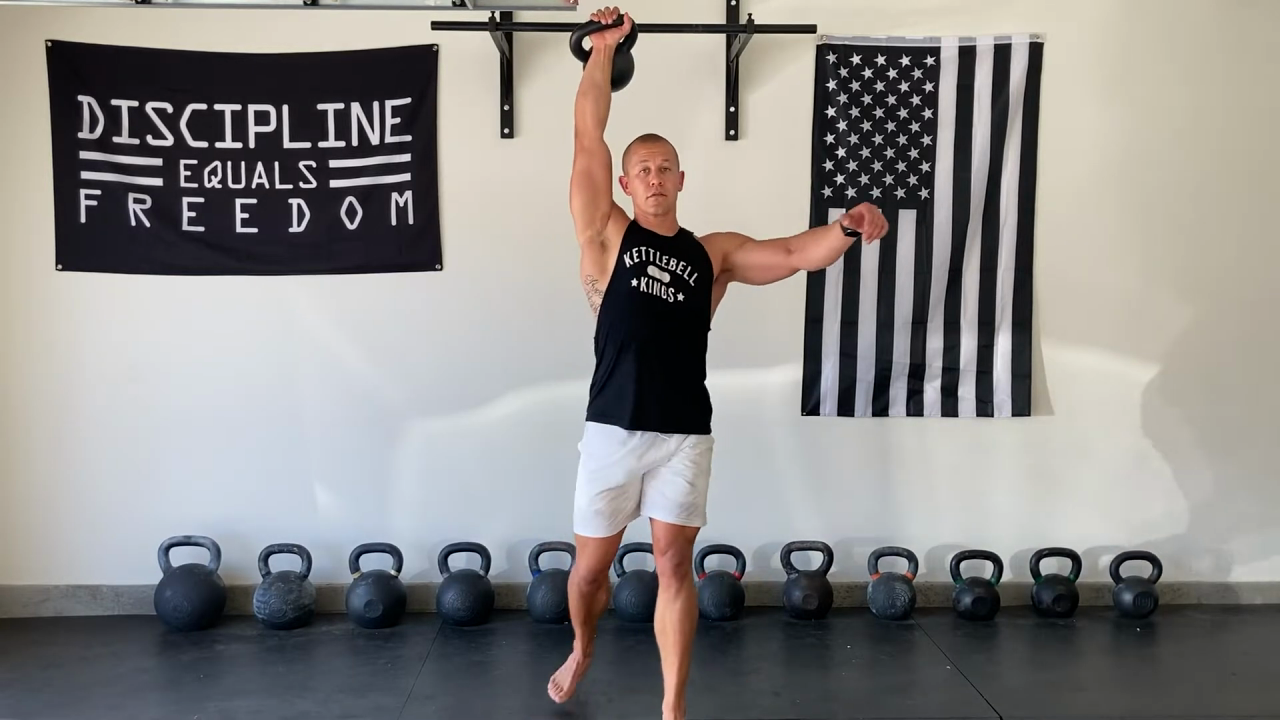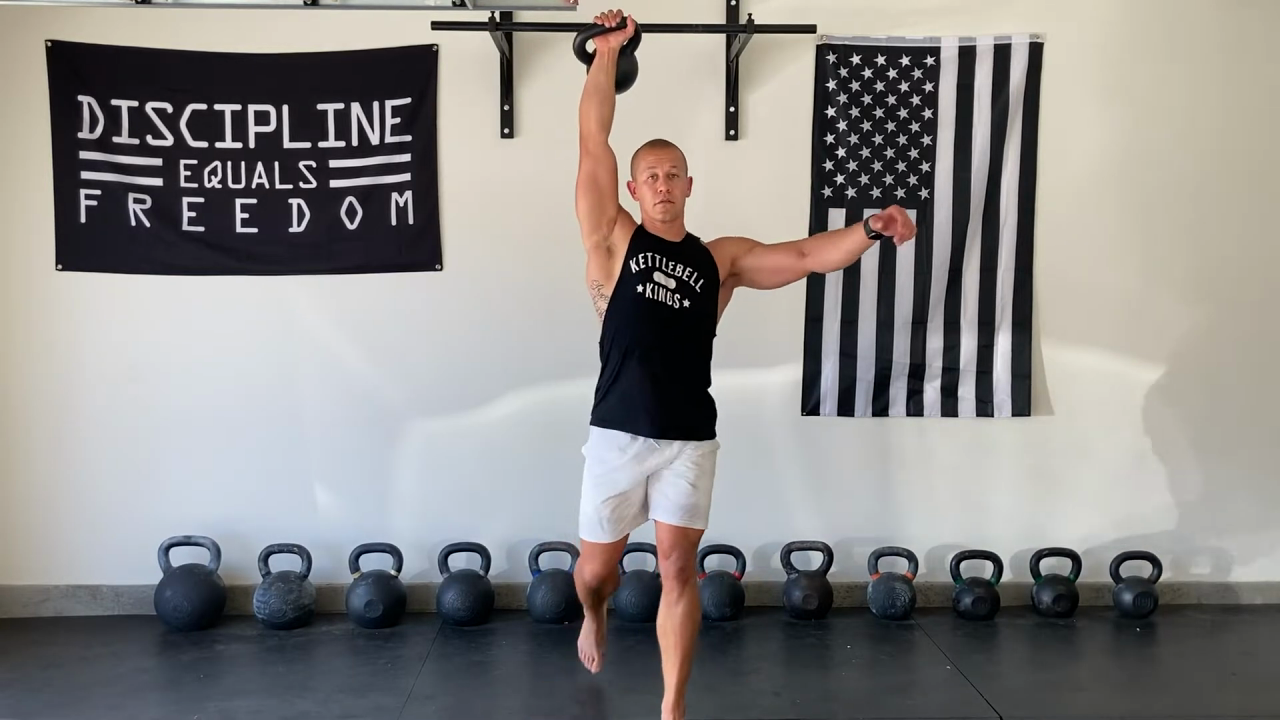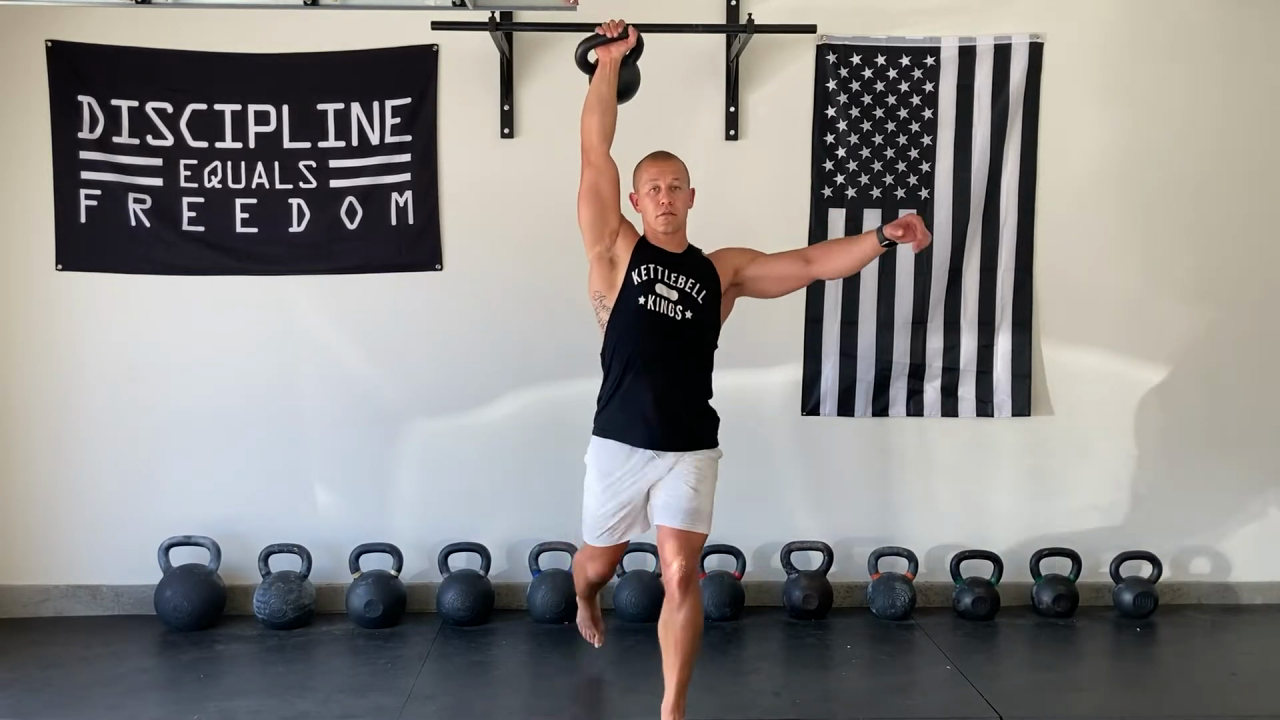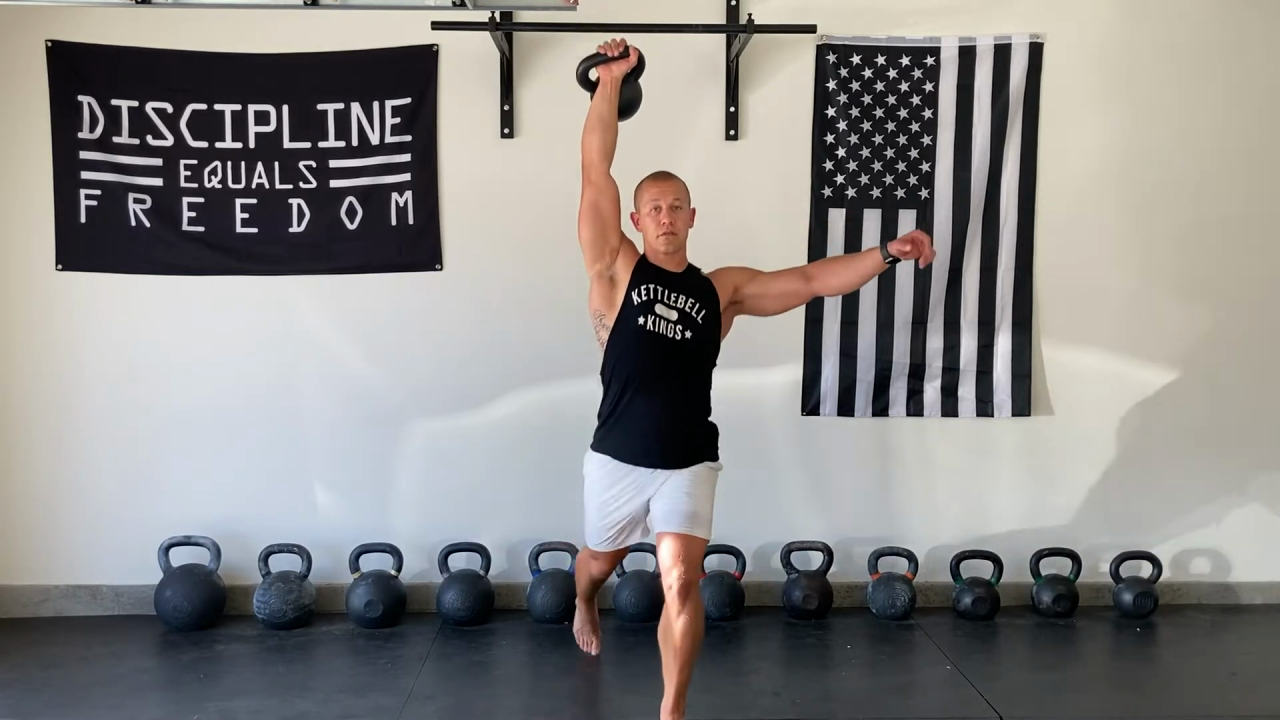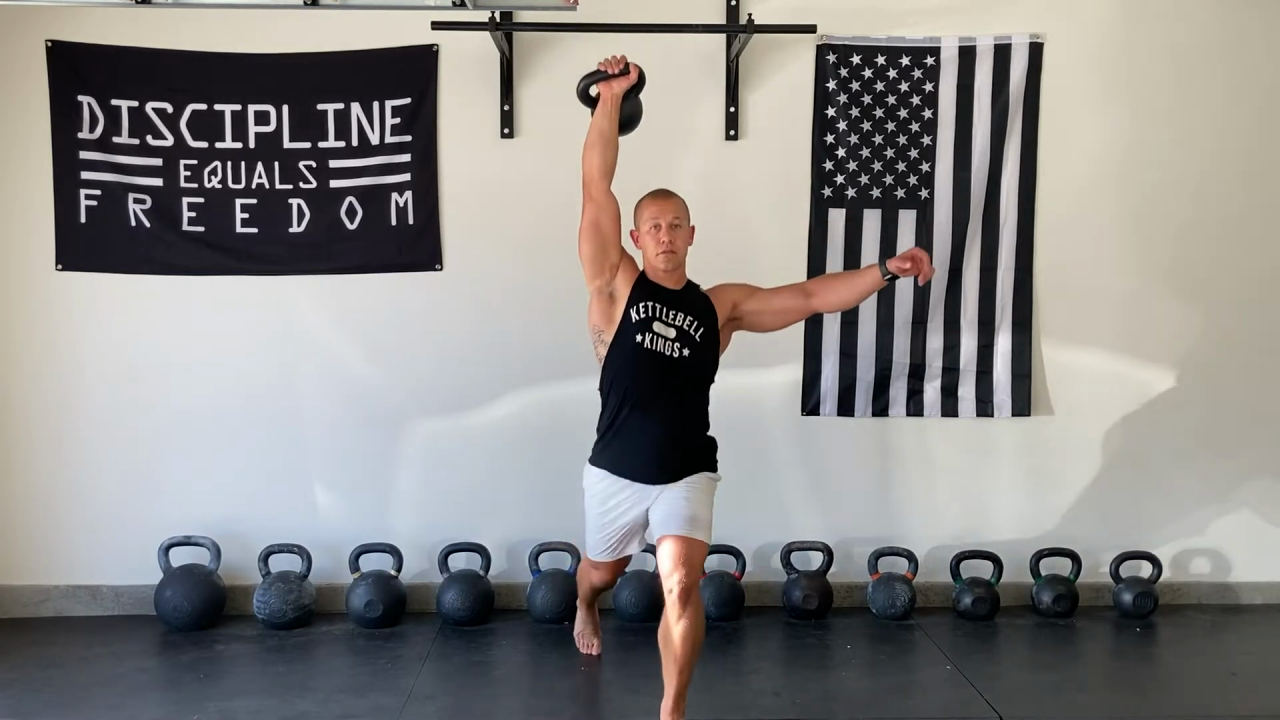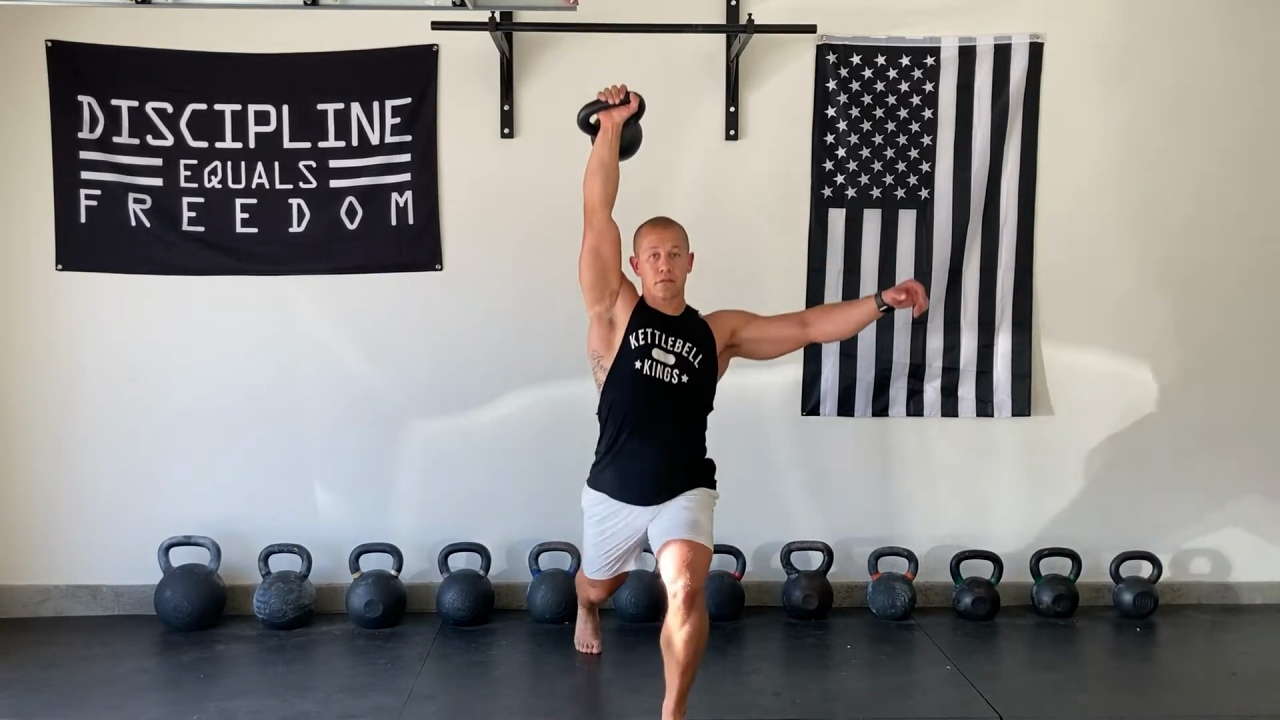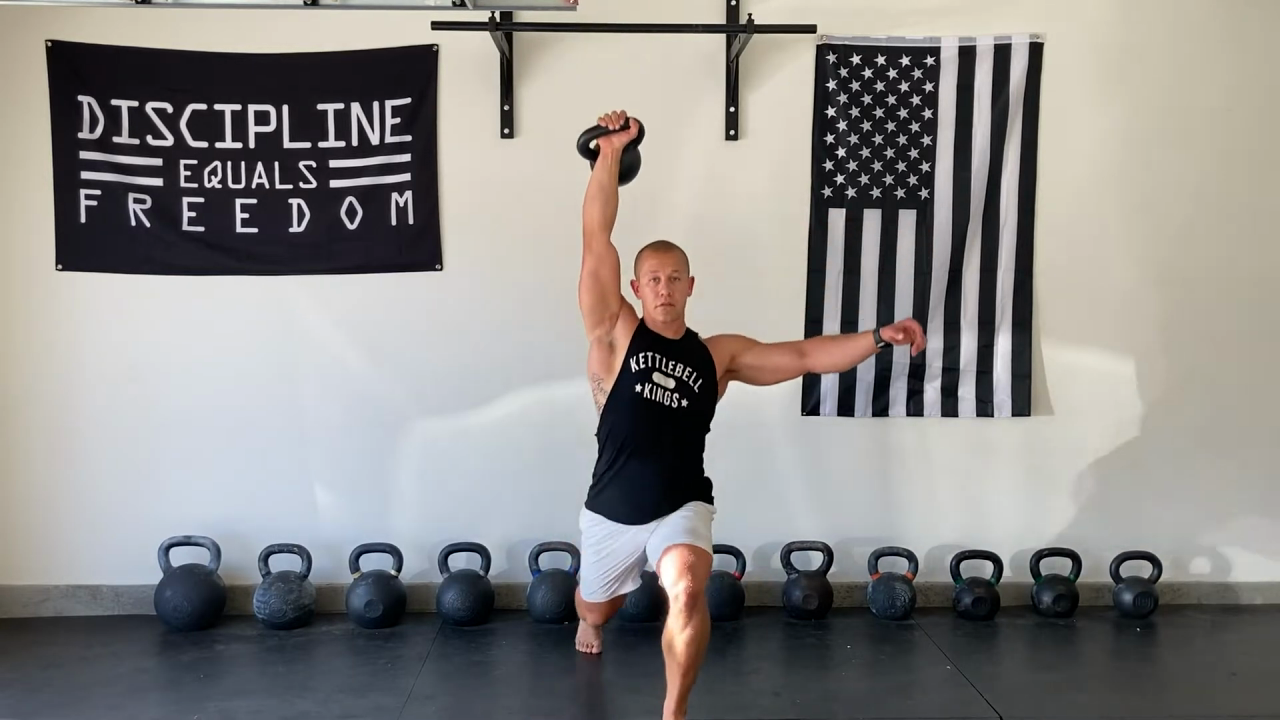
dt=0.1s
person 1, frame 1
left shoulder: (714, 253)
right shoulder: (605, 235)
left elbow: (796, 253)
right elbow: (588, 139)
left wrist: (847, 227)
left hip: (683, 433)
right hip: (612, 428)
left knee: (674, 569)
right knee: (592, 560)
right ankle: (580, 650)
person 1, frame 2
left shoulder: (722, 258)
right shoulder: (612, 240)
left elbow: (807, 257)
right elbow: (592, 144)
left wrist: (870, 229)
right wrist: (608, 52)
left hip: (689, 438)
right hip: (618, 431)
left knee: (677, 573)
right knee: (598, 562)
right ankle: (592, 621)
person 1, frame 3
left shoulder: (722, 270)
right shoulder: (614, 251)
left elbow: (813, 263)
right elbow: (594, 155)
left wrist: (883, 237)
right wrist: (609, 63)
left hip: (689, 449)
right hip: (619, 442)
left knee: (681, 577)
right knee: (598, 561)
right ankle: (586, 605)
person 1, frame 4
left shoulder: (722, 288)
right shoulder: (615, 270)
left elbow: (812, 281)
right elbow: (595, 175)
left wrist: (885, 253)
right wrist: (610, 82)
left hip: (688, 462)
right hip: (619, 457)
left knee: (681, 582)
right knee: (598, 564)
right ankle: (586, 606)
person 1, frame 5
left shoulder: (719, 305)
right shoulder: (615, 286)
left elbow: (811, 296)
right elbow: (596, 190)
left wrist: (884, 270)
right wrist: (610, 99)
left hip: (686, 475)
right hip: (616, 471)
left knee: (682, 587)
right knee: (599, 573)
right ankle: (585, 608)
person 1, frame 6
left shoulder: (718, 330)
right shoulder: (615, 311)
left elbow: (808, 326)
right elbow: (596, 216)
left wrist: (881, 301)
right wrist: (611, 126)
left hip: (684, 492)
right hip: (615, 491)
left knee: (685, 590)
right knee: (598, 588)
right ankle: (586, 614)
person 1, frame 7
left shoulder: (717, 353)
right shoulder: (615, 335)
left elbow: (804, 354)
right elbow: (596, 239)
left wrist: (877, 339)
right wrist: (610, 152)
left hip: (681, 509)
right hip: (613, 510)
left knee: (688, 594)
right knee: (594, 615)
right ankle: (587, 599)
